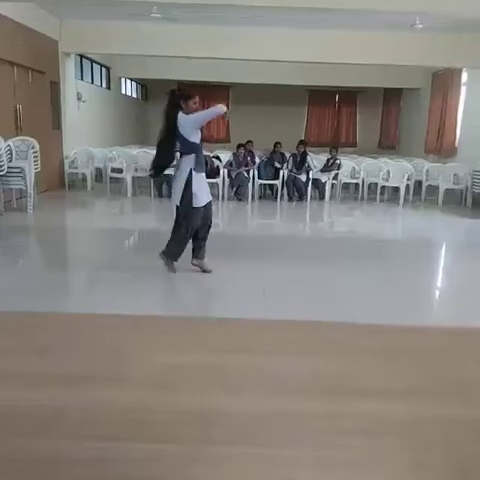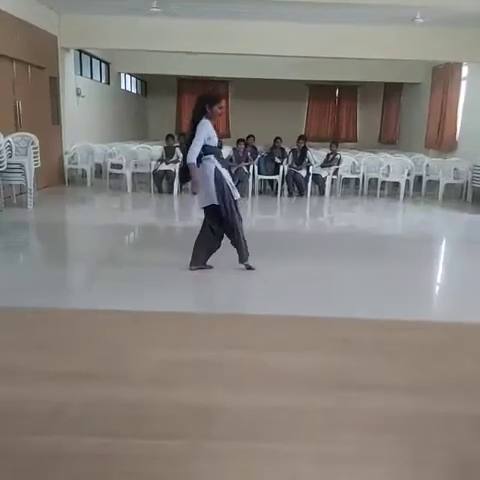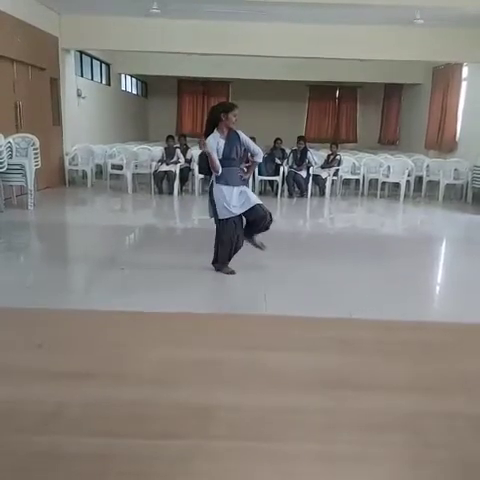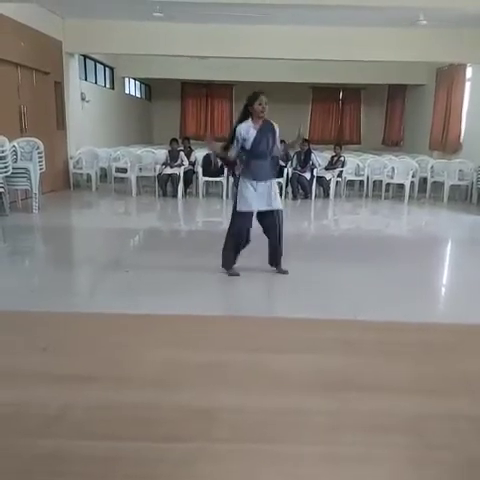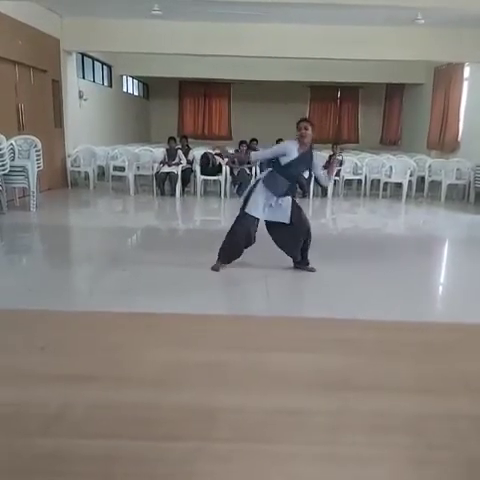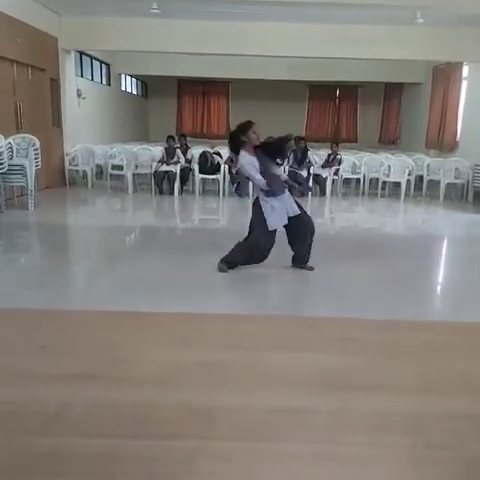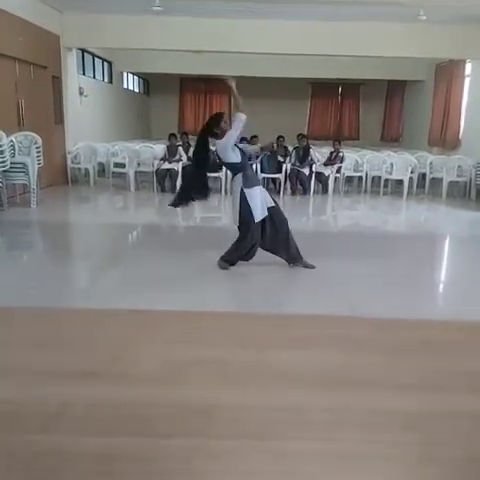
dt=0.7s
person 1, frame 1
left shoulder: (180, 120)
right shoulder: (189, 120)
right elbow: (220, 109)
right wrist: (220, 108)
left hip: (194, 171)
right hip: (190, 171)
left knee: (205, 217)
right knee: (191, 219)
left ankle: (198, 257)
right ankle: (169, 255)
person 1, frame 2
left shoulder: (207, 125)
right shoulder: (205, 126)
right elbow: (191, 155)
right wrist: (194, 180)
left hip: (213, 173)
right hip: (214, 172)
left knee: (214, 220)
right knee: (231, 217)
left ankle: (198, 261)
right ankle: (243, 257)
person 1, frame 3
left shoulder: (238, 135)
right shoulder: (212, 140)
left elbow: (258, 153)
right elbow: (217, 170)
left wrist: (249, 172)
right wrist: (212, 161)
left hip: (240, 186)
right hip: (221, 188)
left knee: (263, 216)
right knee: (229, 227)
left ankle: (248, 234)
right ankle: (220, 262)
person 1, frame 4
left shoulder: (272, 127)
right shoulder: (242, 128)
right elbow: (232, 153)
right wrist: (217, 151)
left hip: (269, 180)
right hip: (249, 181)
left knee: (275, 223)
right knee: (241, 223)
left ankle: (276, 262)
right ankle: (228, 263)
person 1, frame 5
left shoulder: (312, 158)
right shoulder: (289, 146)
left elbow: (325, 181)
right elbow: (261, 155)
left wrist: (334, 162)
left hip: (283, 195)
right hip: (264, 188)
left knee: (301, 227)
right knee: (244, 225)
left ankle: (301, 261)
right ankle: (222, 259)
person 1, frame 6
left shoulder: (259, 151)
right shoulder: (244, 160)
right elbow: (265, 185)
left wrist: (287, 180)
left hip: (282, 195)
right hip: (267, 201)
left knee: (306, 226)
right knee: (259, 239)
left ankle: (300, 261)
right ankle: (227, 261)
person 1, frame 7
left shoulder: (228, 144)
right shoulder: (223, 144)
right elbow: (240, 120)
right wrist: (235, 93)
left hip: (256, 188)
right hip: (246, 192)
left knee: (280, 222)
right knee: (251, 232)
left ankle: (295, 259)
right ankle: (227, 259)
